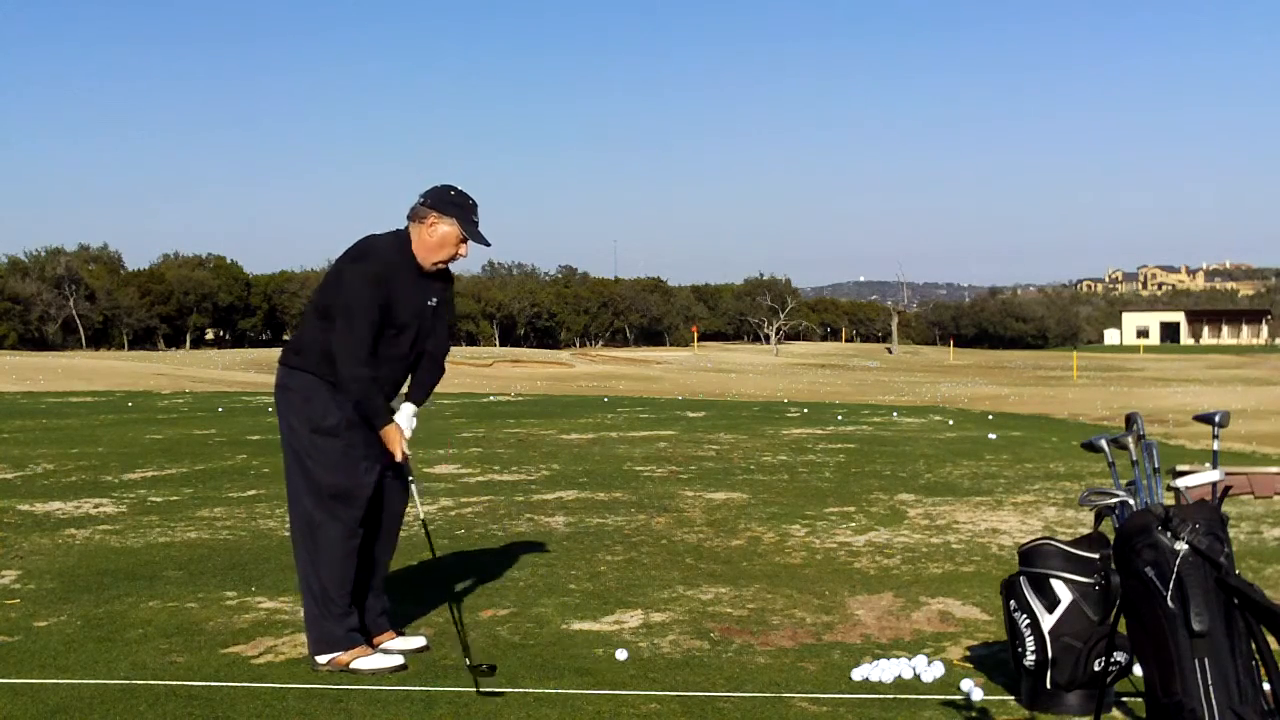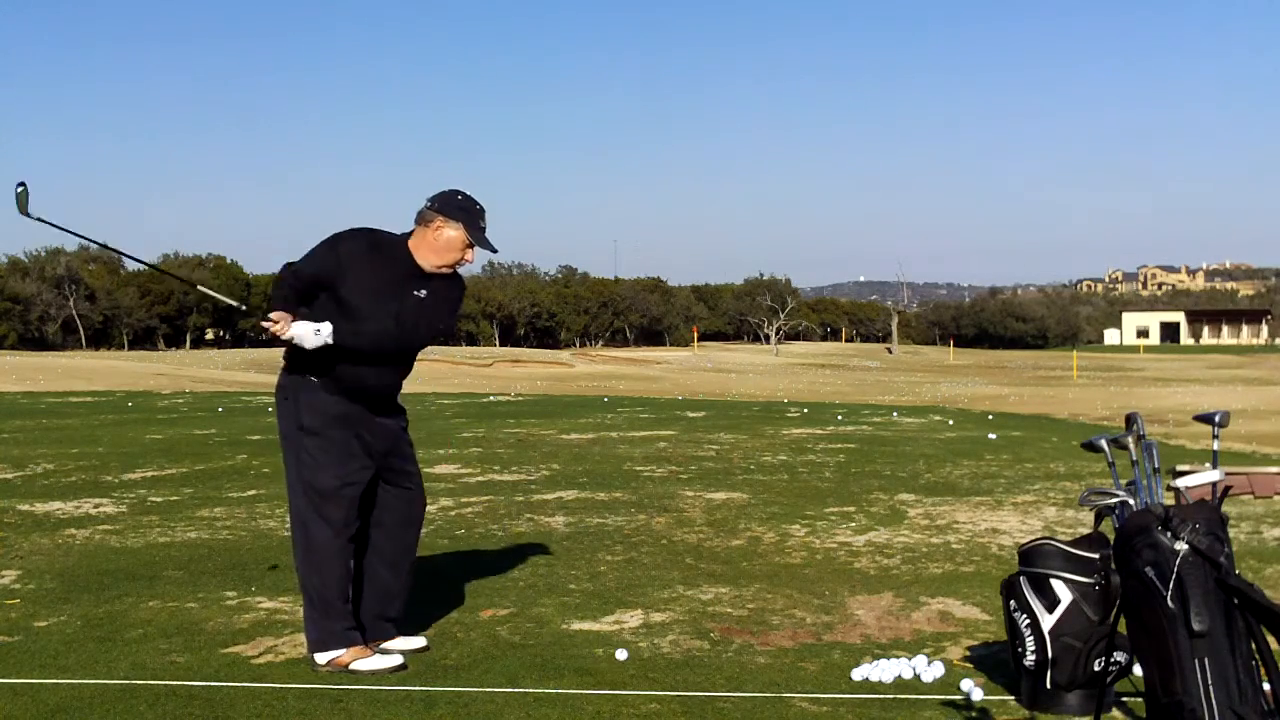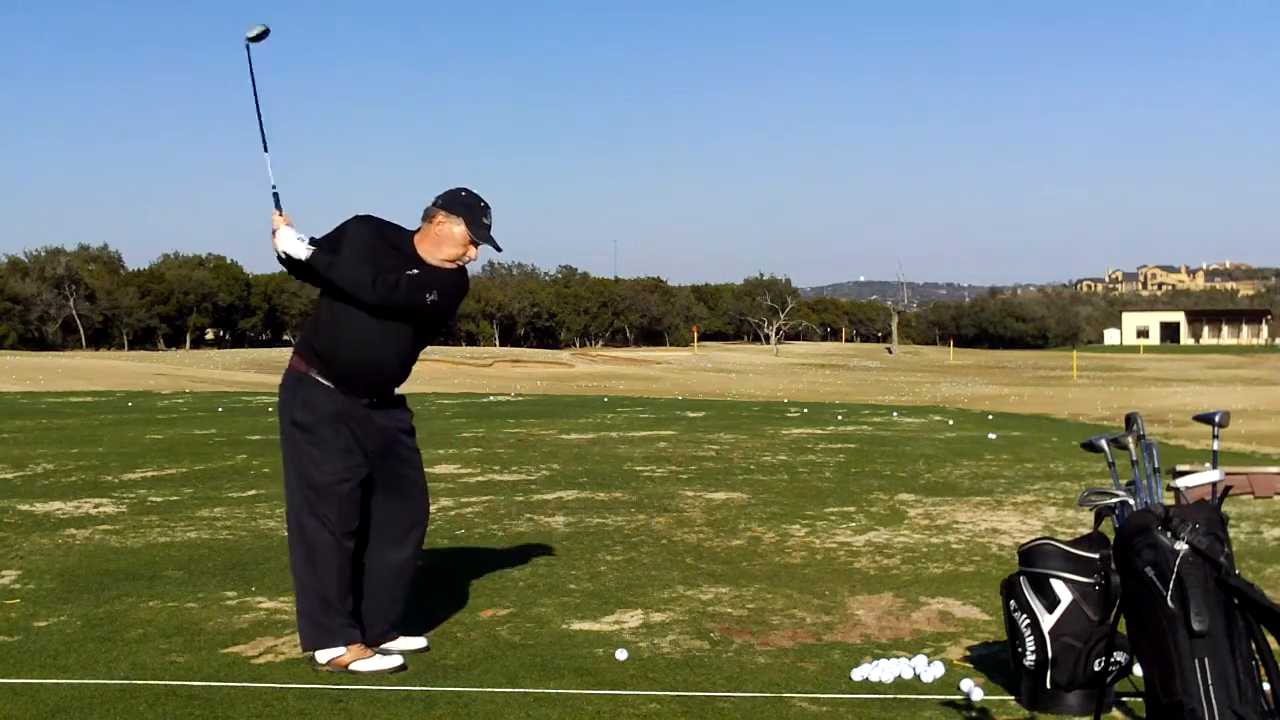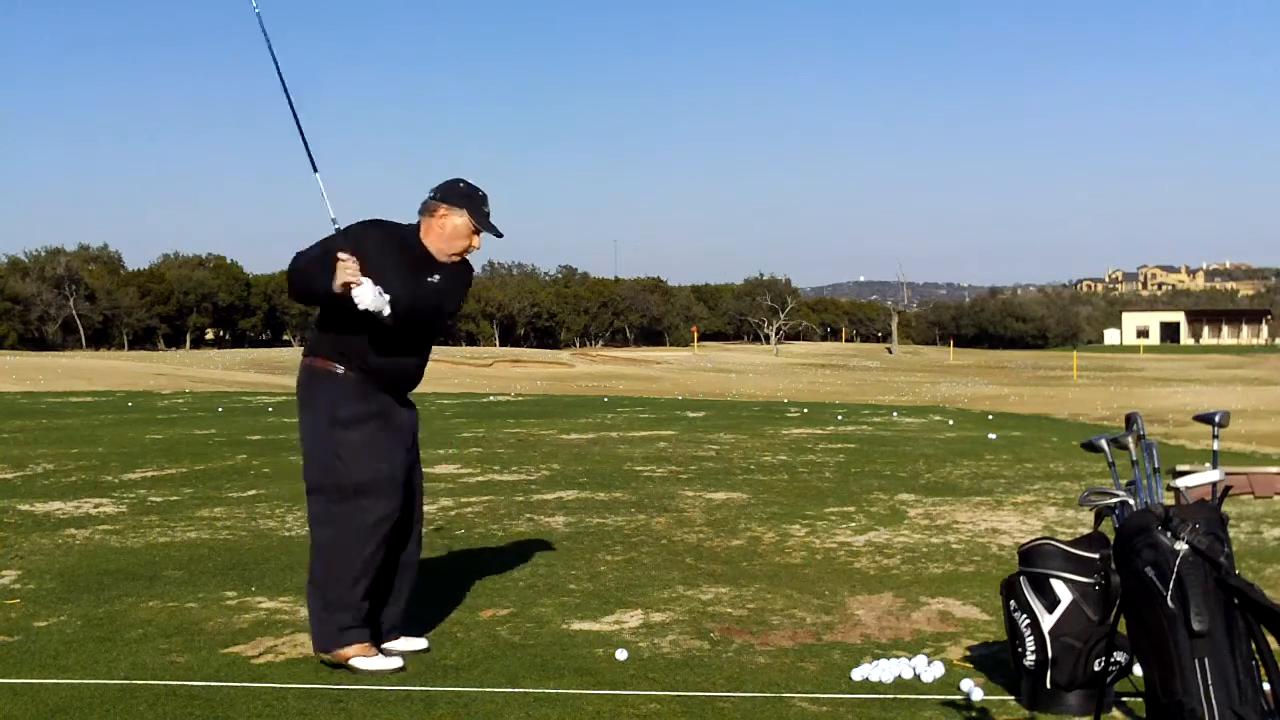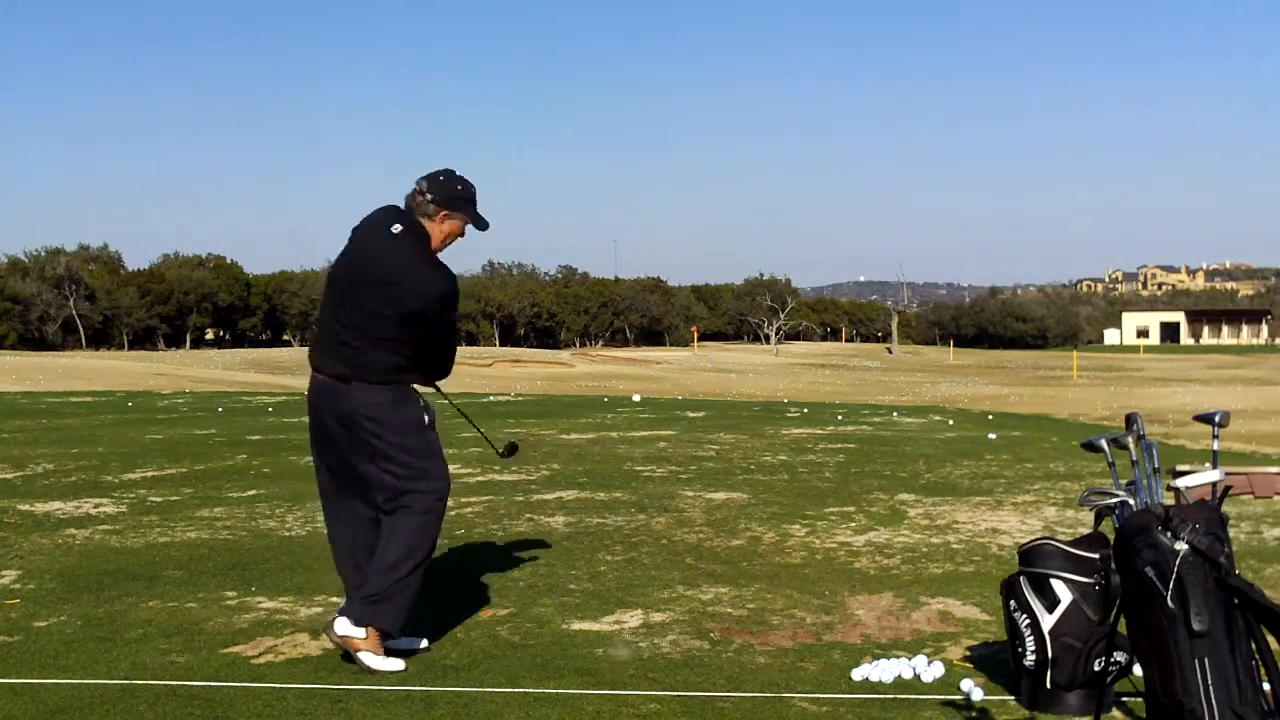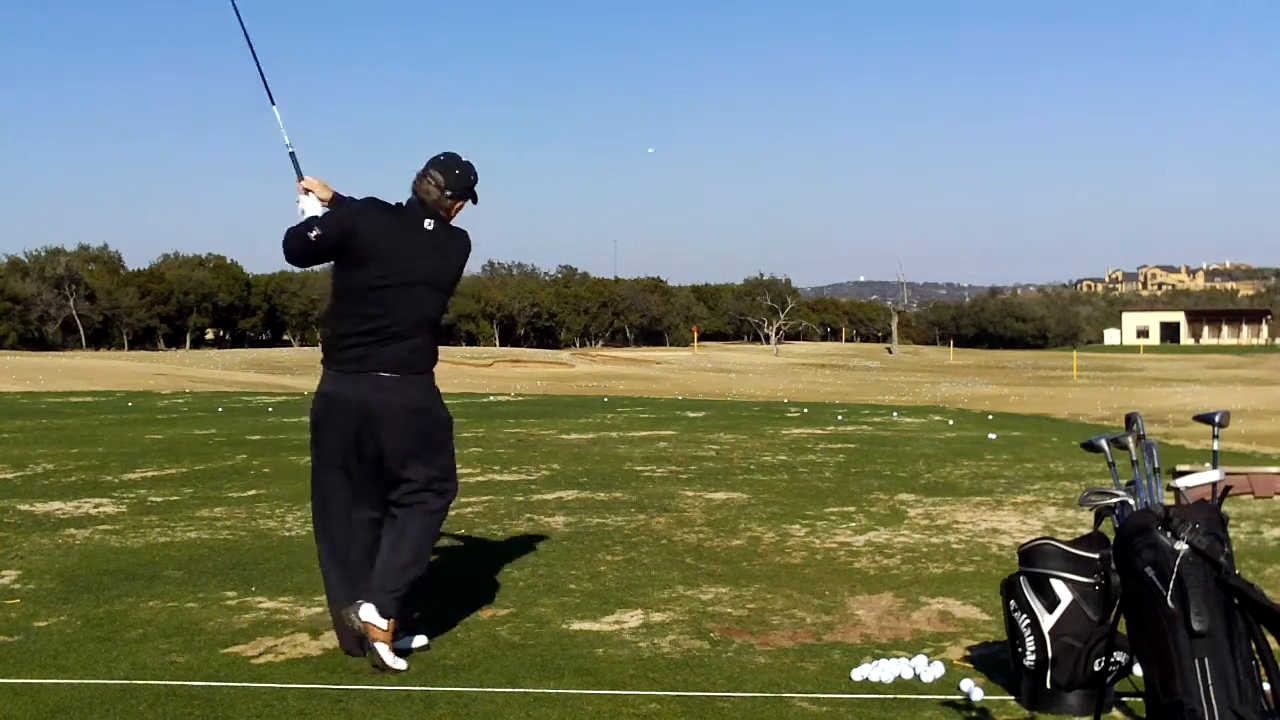
dt=0.2s
person 1, frame 1
left shoulder: (438, 282)
right shoulder: (373, 259)
left elbow: (433, 352)
right elbow: (350, 348)
left wrist: (409, 408)
right wrist: (382, 420)
left hip: (365, 402)
right hip: (317, 393)
left knee: (379, 507)
right knee: (334, 510)
left ankle: (371, 626)
right ankle: (336, 642)
person 1, frame 2
left shoulder: (448, 288)
right shoulder: (357, 247)
left elbow: (402, 336)
right elbow: (295, 278)
left wrist: (322, 333)
right wrist: (285, 315)
left hip: (377, 406)
right hip: (313, 394)
left knee: (399, 509)
right knee: (330, 512)
left ankle: (376, 627)
right ankle: (335, 641)
person 1, frame 3
left shoulder: (451, 282)
right shoulder: (366, 232)
left elbow: (379, 291)
right elbow: (320, 261)
left wrist: (304, 251)
right wrist: (293, 246)
left hip: (381, 407)
right hip: (317, 394)
left knee: (402, 512)
right knee: (329, 513)
left ankle: (377, 629)
right ankle: (334, 640)
person 1, frame 4
left shoulder: (456, 274)
right shoulder: (371, 237)
left elbow: (424, 312)
right elbow: (300, 282)
left wrist: (378, 298)
right wrist: (335, 281)
left hip: (390, 399)
right hip: (338, 390)
left knee: (401, 512)
right knee: (360, 505)
left ankle: (380, 628)
right ankle: (343, 636)
person 1, frame 5
left shoulder: (377, 225)
right shoulder: (431, 283)
right elbow: (437, 358)
right wrist: (432, 373)
left hip: (331, 390)
right hip: (377, 398)
left knee: (356, 507)
right knee: (421, 496)
left ankle: (370, 622)
right ankle: (362, 620)
person 1, frame 6
left shoulder: (366, 219)
right shoulder: (454, 246)
left elbow: (297, 250)
left wrist: (319, 205)
right wrist: (334, 202)
left hip: (339, 387)
right hip: (405, 393)
left knee: (344, 506)
right knee: (423, 493)
left ankle: (358, 622)
right ankle: (379, 607)
